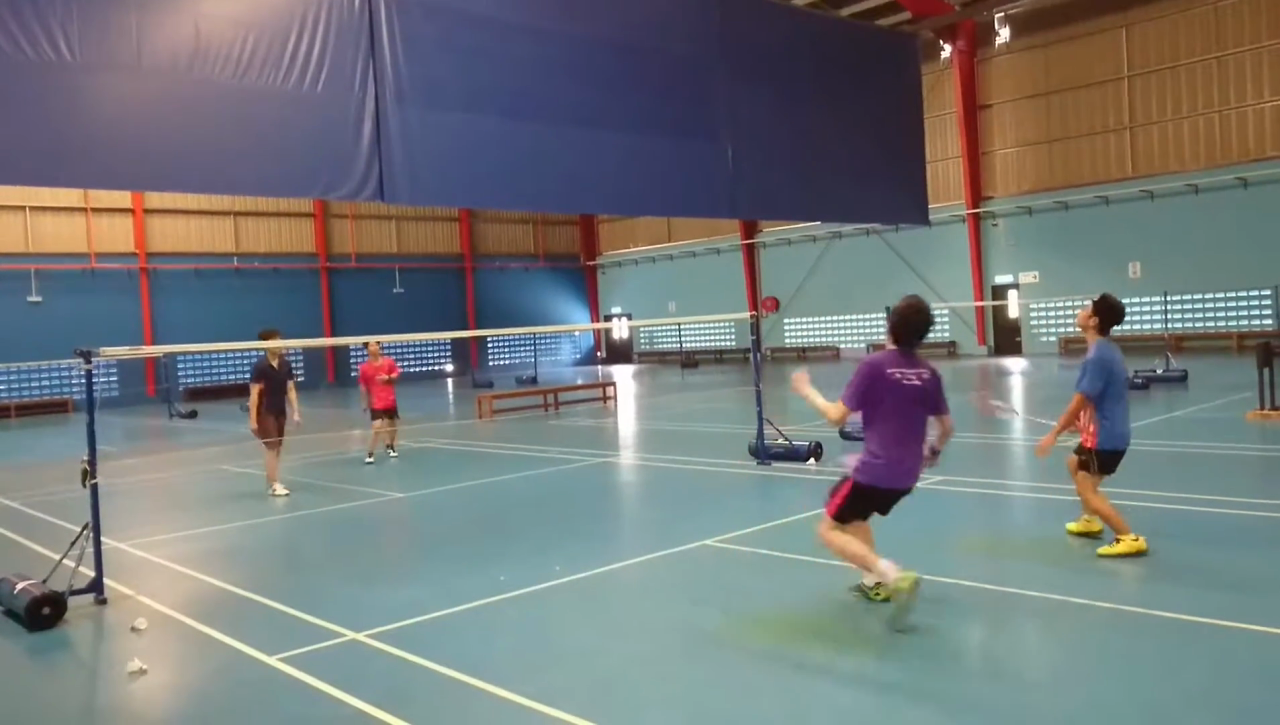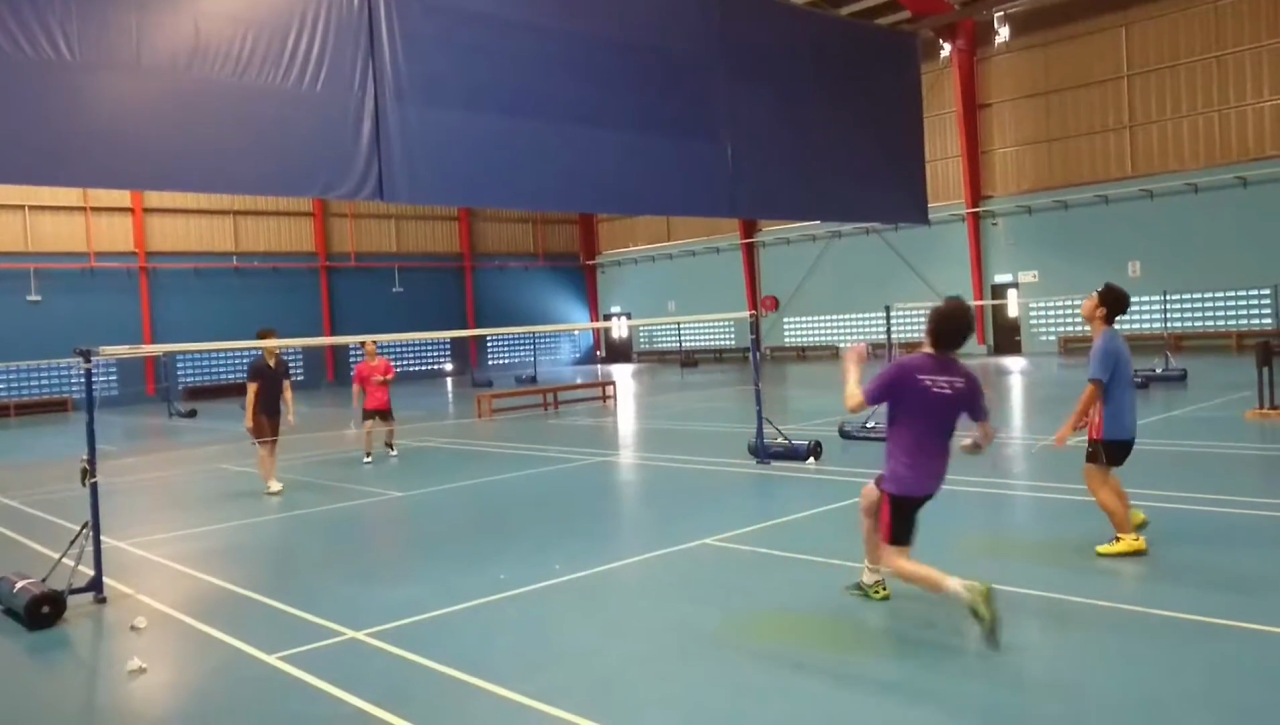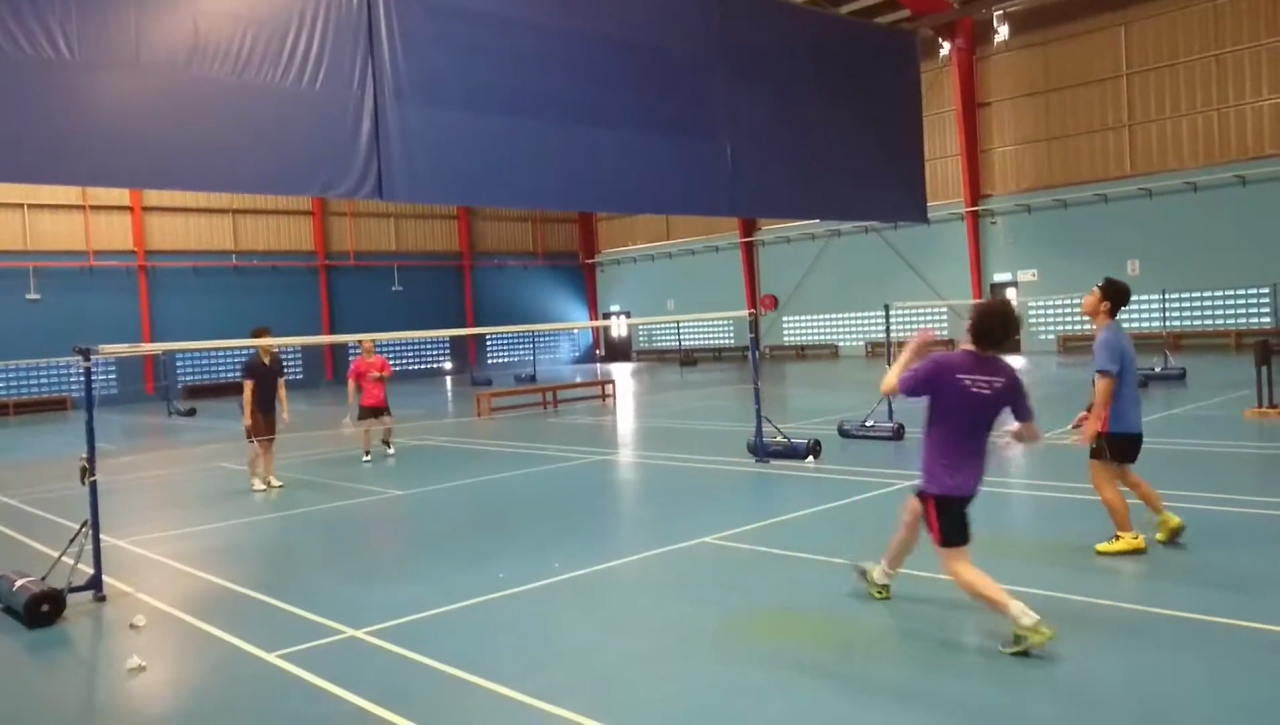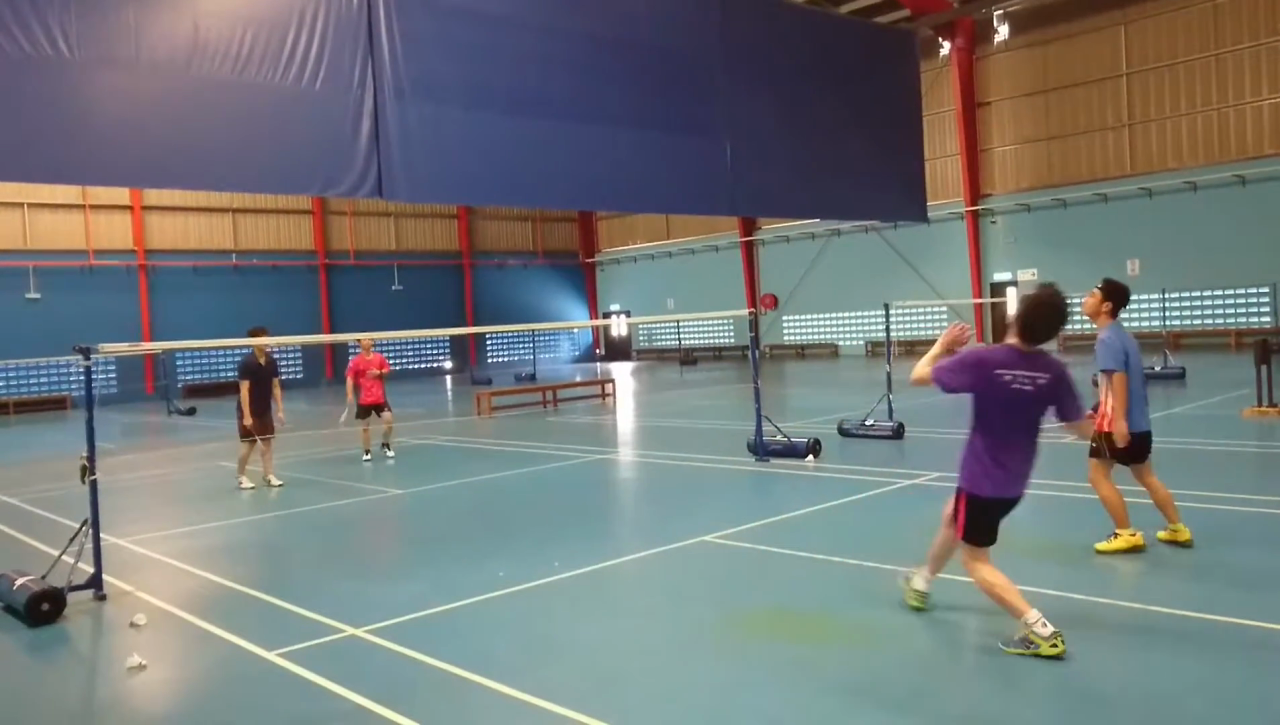
dt=0.1s
person 1, frame 1
left shoulder: (873, 366)
right shoulder: (929, 373)
left elbow: (837, 417)
right elbow: (946, 428)
left wrist: (806, 390)
right wrist: (933, 451)
left hip: (876, 470)
right hip: (907, 474)
left knee: (831, 531)
right knee: (854, 517)
left ankle: (894, 576)
right ankle: (873, 581)
person 1, frame 2
left shoulder: (904, 368)
right shoulder: (966, 378)
left elbow: (854, 404)
right elbow: (987, 434)
left wrist: (852, 363)
right wrist: (976, 443)
left hip: (902, 479)
right hip: (930, 476)
left knee: (894, 560)
right knee: (870, 501)
left ankle: (968, 592)
right ankle: (873, 580)
person 1, frame 3
left shoulder: (941, 365)
right shoulder: (1007, 376)
left elbow: (888, 387)
right elbow: (1031, 434)
left wrist: (910, 350)
right wrist: (1017, 433)
left hip: (943, 480)
right hip: (969, 478)
left knee: (957, 564)
right knee: (913, 514)
left ankle: (1028, 622)
right ankle: (881, 577)
person 1, frame 4
left shoulder: (983, 360)
right shoulder: (1055, 372)
left elbow: (919, 376)
right elbow: (1079, 427)
left wrist: (944, 342)
left hip: (982, 480)
right hip: (1015, 481)
left knee: (976, 562)
right knee: (952, 516)
left ankle: (1043, 632)
right ankle: (923, 583)
person 2, frame 1
left shoulder: (1097, 356)
right shoulder: (1108, 350)
left elbow: (1080, 401)
left wrist: (1054, 434)
right wrist: (1080, 417)
left hip: (1103, 435)
right hip: (1111, 431)
left knee: (1088, 490)
right knee: (1075, 465)
left ankle: (1129, 538)
right ankle: (1090, 521)
person 2, frame 2
left shoulder: (1104, 345)
right shoulder: (1113, 339)
left elbow: (1092, 390)
left wrist: (1066, 428)
right wrist: (1091, 416)
left hip: (1109, 428)
right hip: (1119, 424)
left knee: (1097, 483)
right knee: (1101, 475)
left ankle: (1130, 538)
right ankle: (1131, 514)
person 2, frame 3
left shoulder: (1106, 338)
right shoulder: (1114, 335)
left elbow: (1106, 382)
left wrist: (1094, 420)
right wrist: (1090, 412)
left hip: (1114, 424)
right hip: (1128, 421)
left knee: (1101, 479)
right knee: (1125, 475)
left ankle: (1128, 537)
right ankle: (1167, 519)
person 2, frame 4
left shoulder: (1107, 338)
right shoulder: (1121, 334)
left elbow: (1118, 378)
left wrist: (1120, 419)
right wrist: (1095, 411)
left hip: (1118, 422)
right hip: (1139, 422)
left knee: (1098, 476)
right knee: (1143, 476)
left ankle: (1127, 535)
right ankle: (1177, 529)
